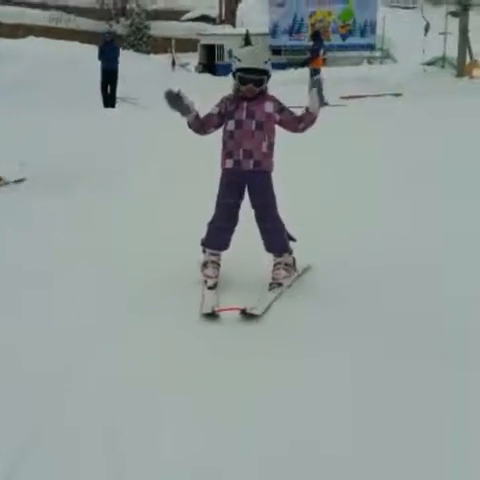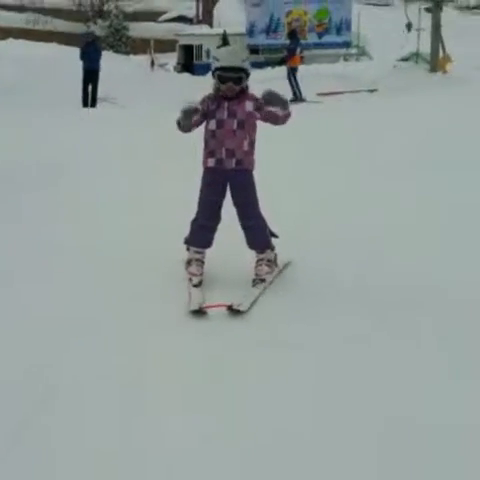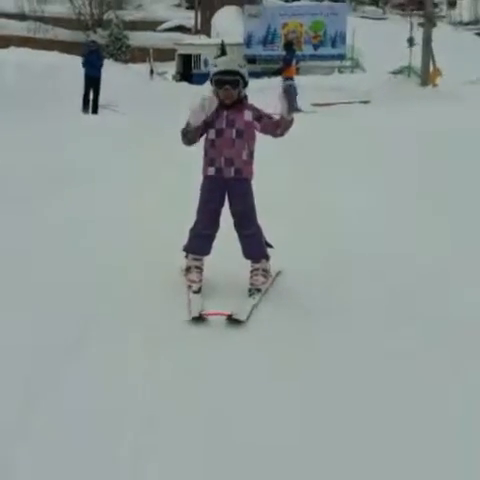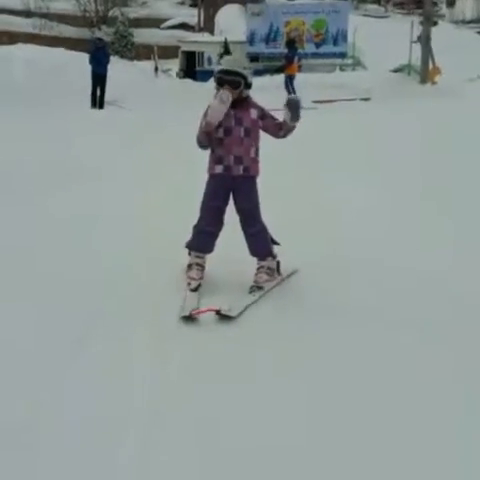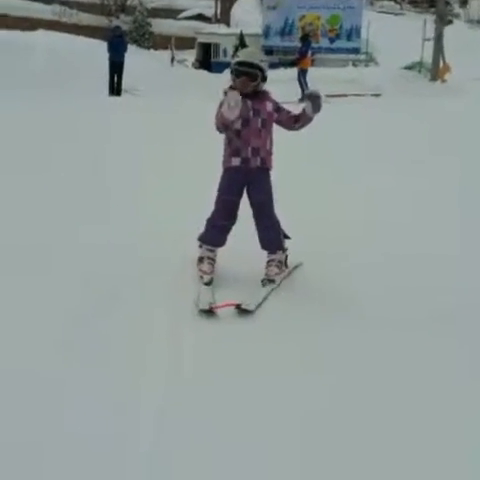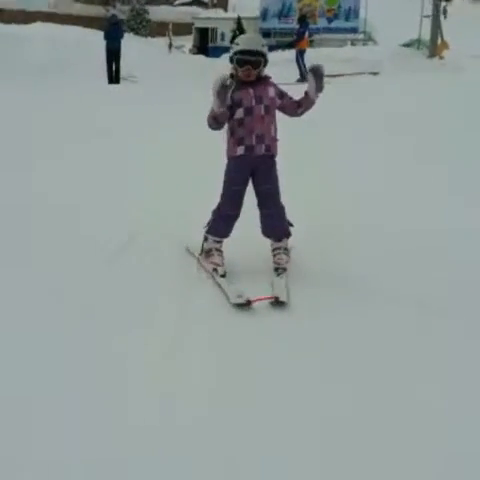
dt=0.3s
person 1, frame 1
left shoulder: (271, 104)
right shoulder: (227, 104)
left elbow: (298, 124)
right elbow: (204, 127)
left wrist: (313, 108)
right wrist: (188, 112)
left hip: (260, 170)
right hip: (231, 169)
left knee: (267, 215)
right knee: (224, 215)
left ankle: (283, 259)
right ankle: (211, 257)
person 1, frame 2
left shoulder: (252, 102)
right shoulder: (209, 102)
left elbow: (280, 118)
right elbow: (187, 126)
left wrist: (281, 107)
right wrist: (185, 117)
left hip: (242, 168)
right hip: (213, 167)
left knee: (250, 213)
right knee: (207, 213)
left ankle: (265, 255)
right ankle: (195, 254)
person 1, frame 3
left shoulder: (250, 112)
right shoulder: (207, 111)
left elbow: (277, 129)
right elbow: (188, 140)
left wrist: (287, 112)
right wrist: (194, 120)
left hip: (240, 177)
right hip: (213, 176)
left knee: (246, 223)
right knee: (205, 221)
left ankle: (260, 264)
right ankle: (194, 263)
person 1, frame 4
left shoulder: (254, 111)
right shoulder: (214, 110)
left elbow: (279, 130)
right elbow: (203, 143)
left wrist: (291, 119)
right wrist: (214, 118)
left hip: (246, 175)
right hip: (218, 174)
left knee: (251, 220)
right knee: (209, 219)
left ankle: (267, 262)
right ankle: (196, 260)
person 1, frame 5
left shoulder: (268, 103)
right shoulder: (228, 102)
left elbow: (293, 122)
right elbow: (221, 127)
left wrist: (310, 111)
right wrist: (229, 113)
left hip: (260, 168)
right hip: (234, 166)
left knee: (265, 213)
right knee: (223, 212)
left ankle: (277, 256)
right ankle: (207, 253)
person 1, frame 6
left shoulder: (271, 89)
right shoulder: (230, 91)
left elbow: (296, 108)
right elbow: (215, 124)
left wrist: (313, 91)
right wrist: (219, 104)
left hip: (266, 156)
right hip: (238, 156)
left knee: (271, 202)
right knee: (230, 202)
left ankle: (280, 243)
right ankle: (212, 244)
